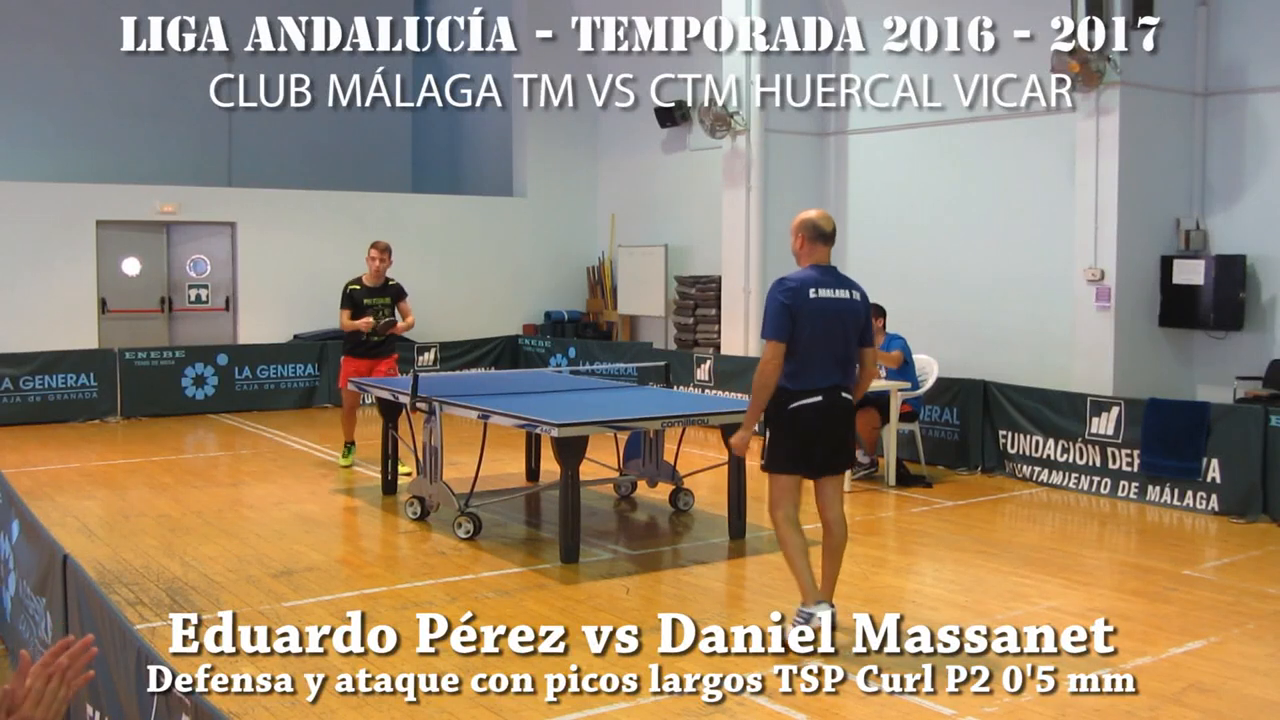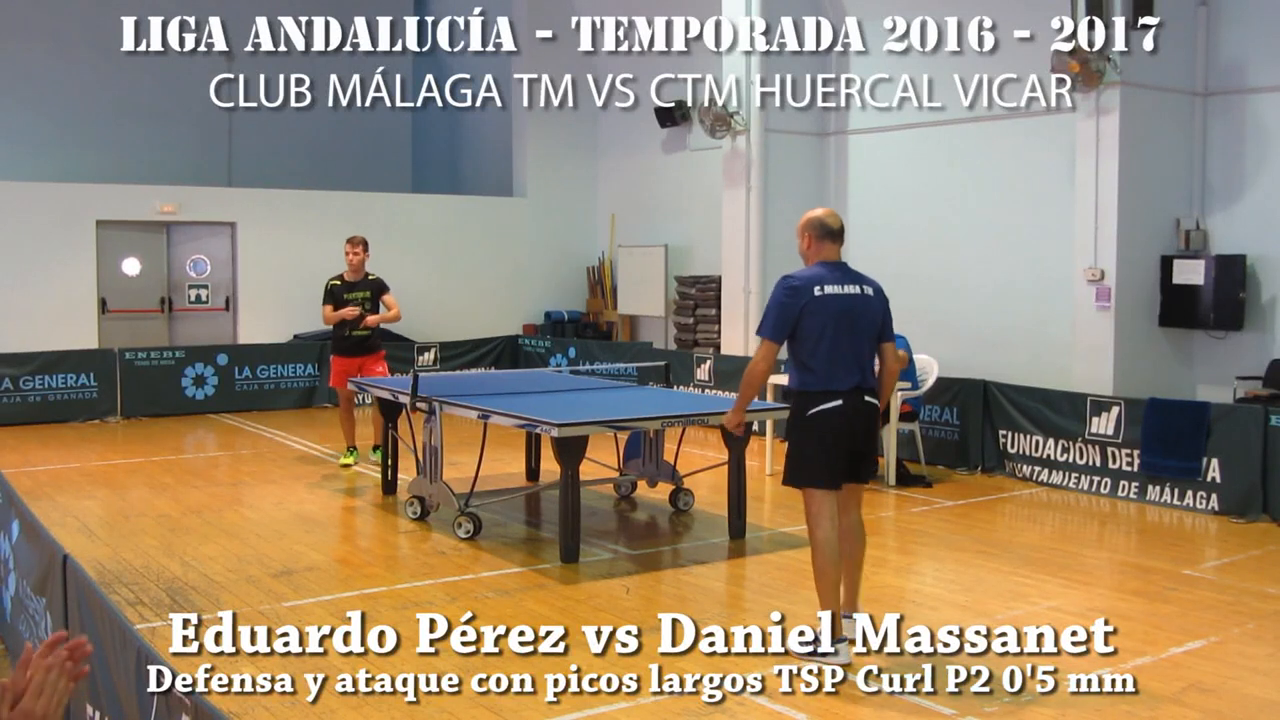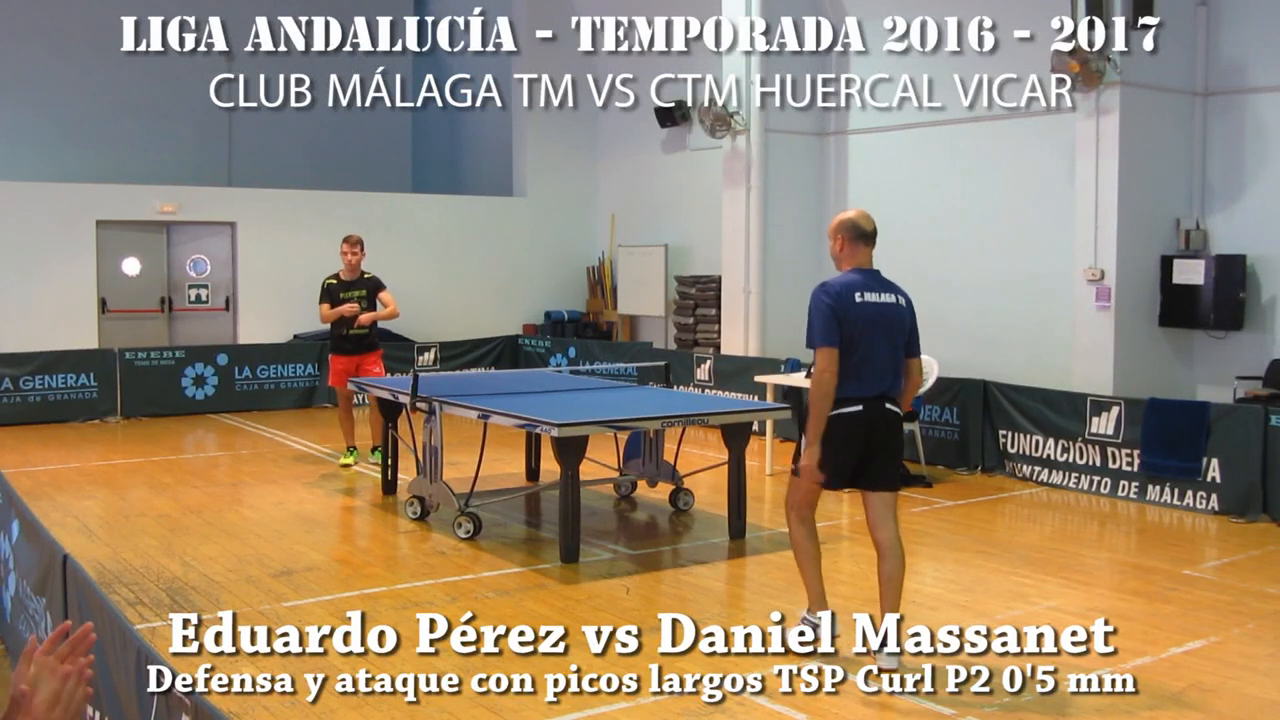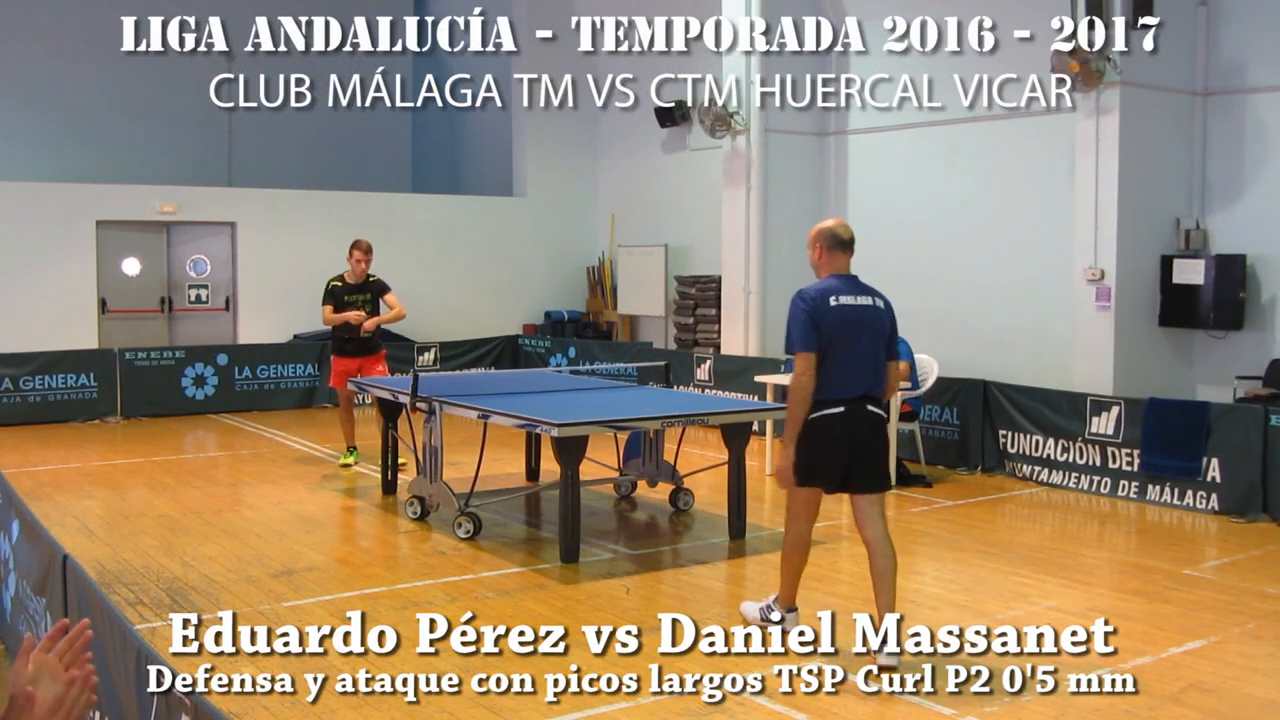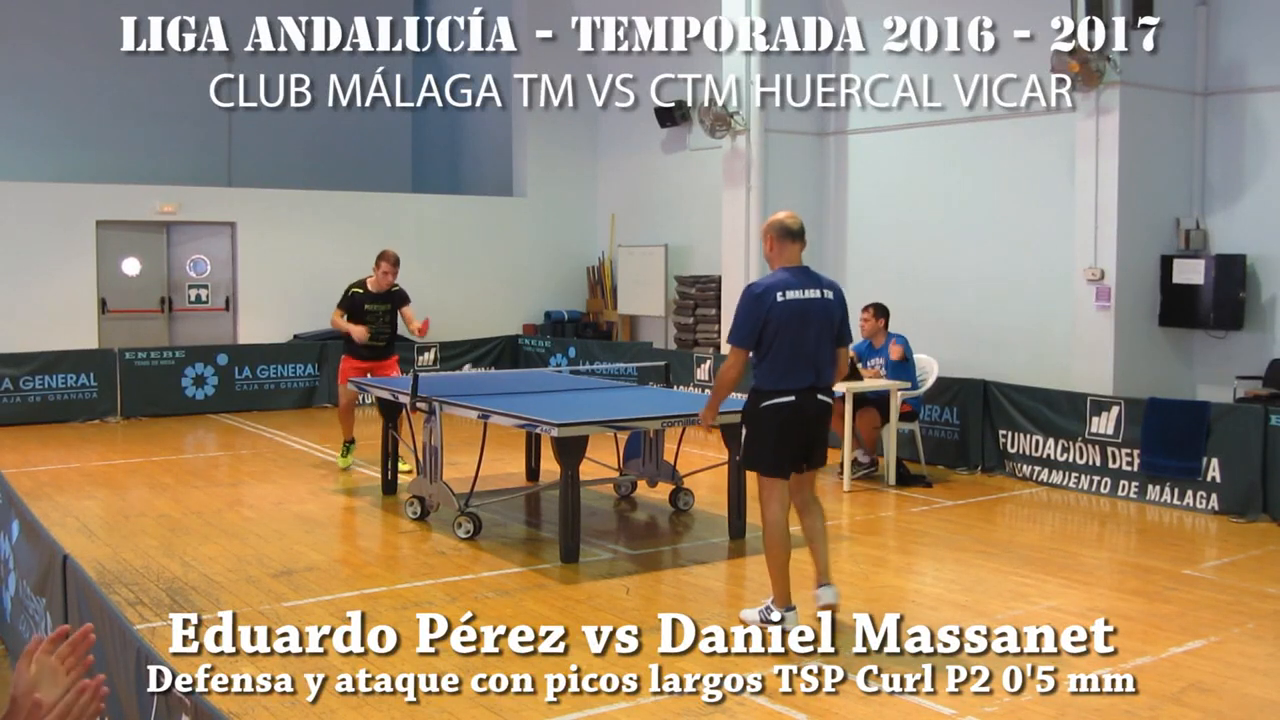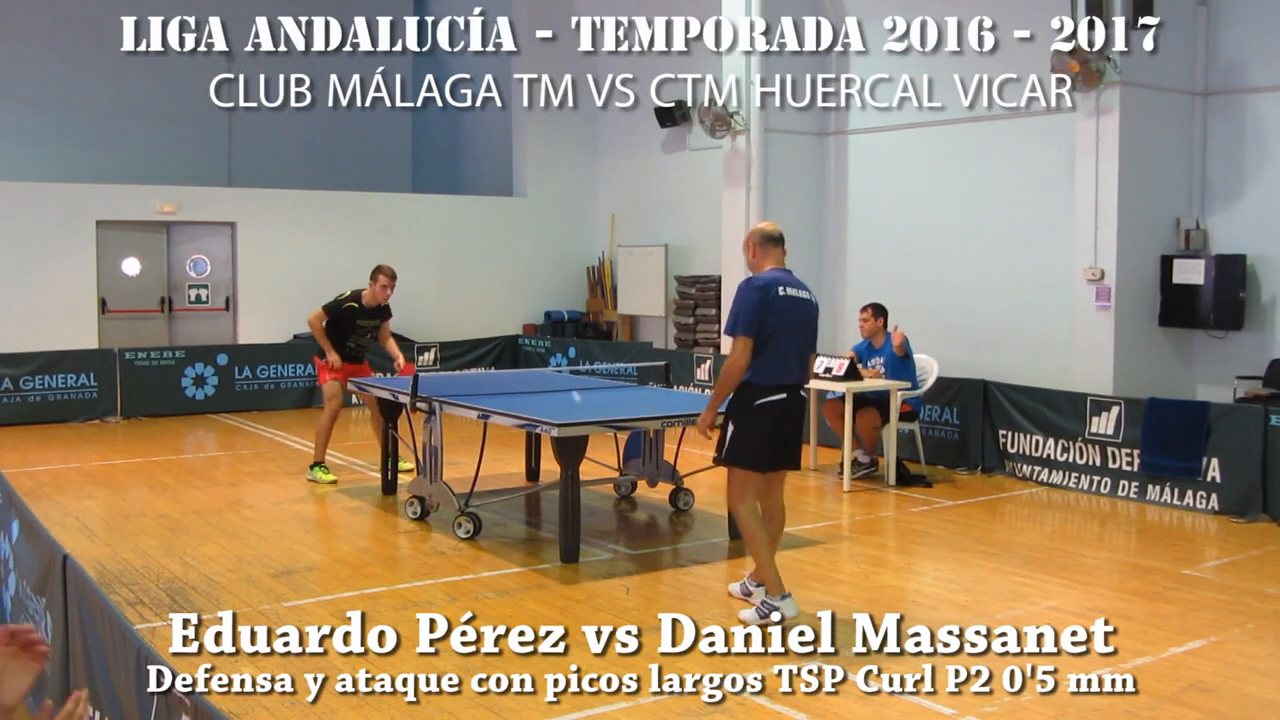
dt=0.4s
person 1, frame 1
left shoulder: (788, 288)
right shoulder: (856, 293)
left elbow: (772, 363)
right elbow: (869, 366)
left wrist: (748, 424)
left hip: (796, 408)
right hip: (839, 409)
left knee: (784, 510)
right knee: (832, 509)
left ankle: (811, 606)
right ankle: (825, 601)
person 1, frame 2
left shoulder: (795, 286)
right shoulder: (872, 290)
left elbow: (764, 361)
right elbow: (891, 364)
left wrist: (738, 409)
left hip: (818, 413)
right hip: (863, 410)
left knee: (823, 524)
right knee: (850, 515)
left ankle: (832, 637)
right ankle: (850, 612)
person 1, frame 3
left shoulder: (831, 293)
right shoulder: (900, 299)
left elbow: (826, 372)
right elbow: (913, 377)
left wrist: (812, 444)
left hip: (840, 417)
right hip: (884, 420)
left knee: (798, 511)
right knee: (885, 531)
left ankle: (818, 613)
person 1, frame 4
left shoulder: (809, 300)
right shoulder: (880, 303)
left elbow: (804, 377)
right elbow: (892, 380)
left wrist: (787, 446)
left hip: (823, 419)
right hip: (869, 422)
left knee: (800, 520)
right knee: (875, 529)
left ankle: (782, 608)
person 1, frame 5
left shoulder: (760, 292)
right shoulder: (832, 292)
left elbow: (734, 366)
right elbow: (842, 365)
left wrist: (710, 408)
left hip: (773, 408)
right hip: (817, 407)
left knee: (775, 508)
right knee: (805, 496)
left ankle: (781, 608)
right ankle: (824, 583)
person 1, frame 6
left shoulder: (755, 287)
right shoulder: (807, 296)
left elbow: (739, 359)
left wrist: (710, 409)
left hip: (757, 403)
right hip: (794, 403)
left knee: (743, 501)
right knee: (772, 497)
left ankle: (776, 597)
right ankle: (759, 580)
person 2, frame 1
left shoulder: (394, 288)
right shoulder: (351, 288)
left elbow: (409, 318)
right elbow: (343, 323)
left wrist: (403, 326)
right wrist: (358, 323)
left hip: (384, 356)
right hip: (354, 356)
right knee: (349, 407)
right ankle: (349, 445)
person 2, frame 2
left shoulder: (376, 283)
right shoulder: (333, 285)
left elbow: (396, 313)
right elbow: (326, 318)
left wrist: (378, 318)
right wrist: (342, 313)
left hip: (372, 352)
right hip: (343, 354)
right knee: (345, 402)
left ankle: (378, 448)
right ankle: (351, 449)
person 2, frame 3
left shoulder: (372, 281)
right shoulder: (330, 284)
left elbow: (394, 310)
right elbow: (324, 317)
left wrist: (371, 315)
right wrist: (341, 310)
left hip: (369, 351)
right hip: (341, 353)
left knee: (377, 400)
right knee: (344, 401)
left ankle: (377, 449)
right ankle: (351, 449)
person 2, frame 4
left shoulder: (376, 284)
right shoulder: (334, 285)
left elbow: (400, 312)
right elbow: (326, 319)
left wrist: (376, 320)
right wrist: (346, 316)
left hip: (372, 353)
right hip: (343, 354)
right knee: (345, 402)
right ankle: (351, 449)
person 2, frame 5
left shoulder: (398, 293)
right shoulder: (355, 290)
left elbow: (411, 322)
right elbow: (335, 320)
left wrist: (416, 329)
right wrist: (351, 328)
left hip: (385, 357)
right hip: (355, 356)
right knee: (345, 403)
right ankle: (348, 442)
person 2, frame 6
left shoulder: (383, 308)
right shoulder: (347, 302)
left elbow: (385, 337)
right elbow: (314, 320)
left wrist: (399, 357)
right wrist: (329, 351)
left hip: (358, 362)
right hip: (332, 360)
left knee: (378, 404)
right knee: (333, 405)
right ankle: (317, 465)
